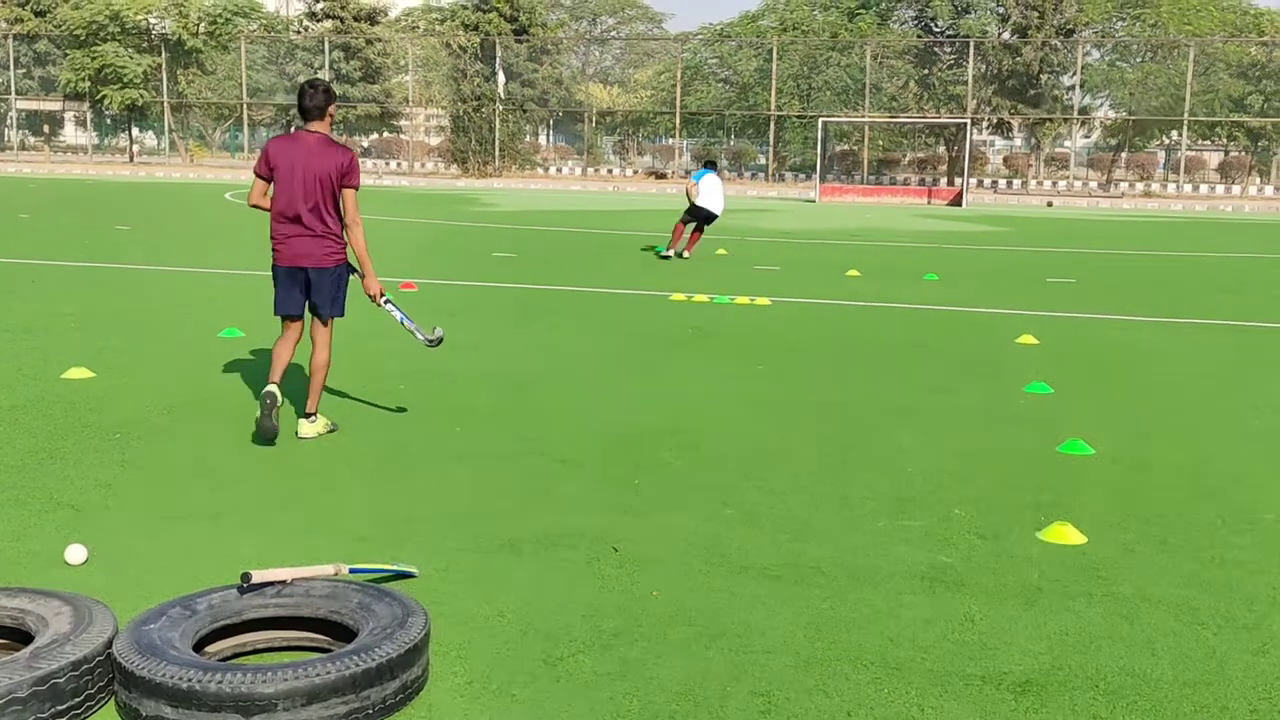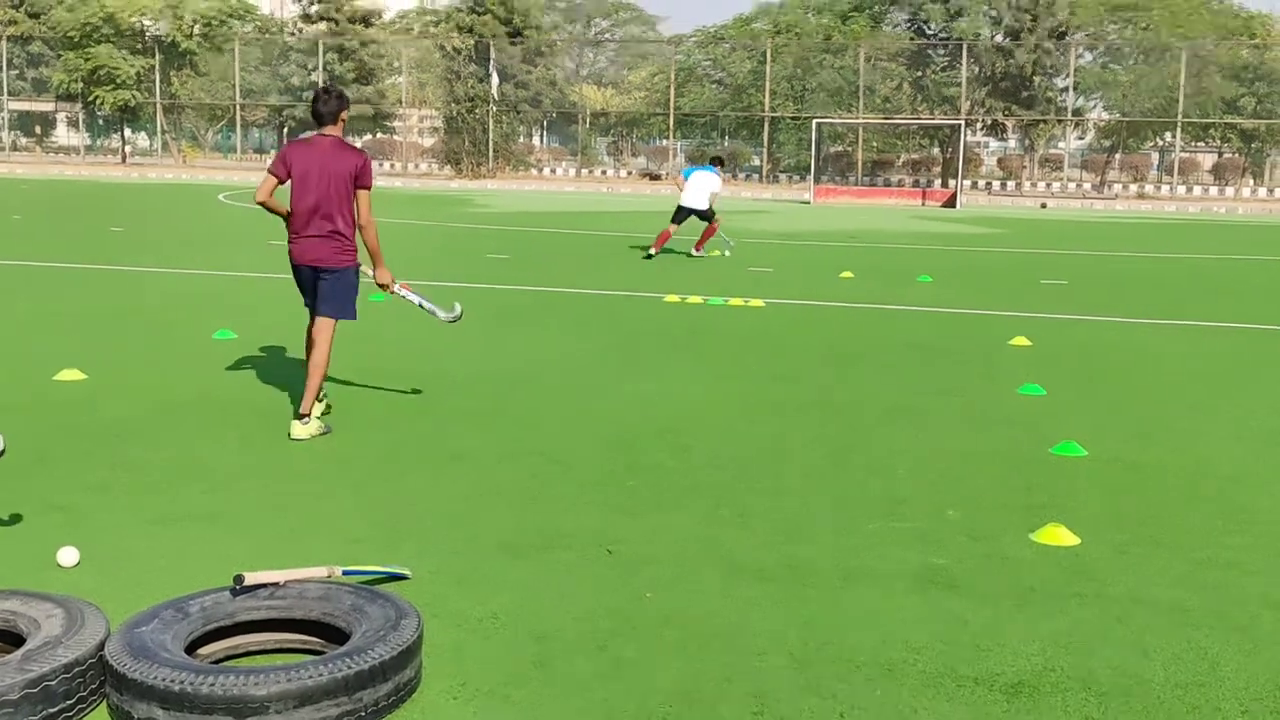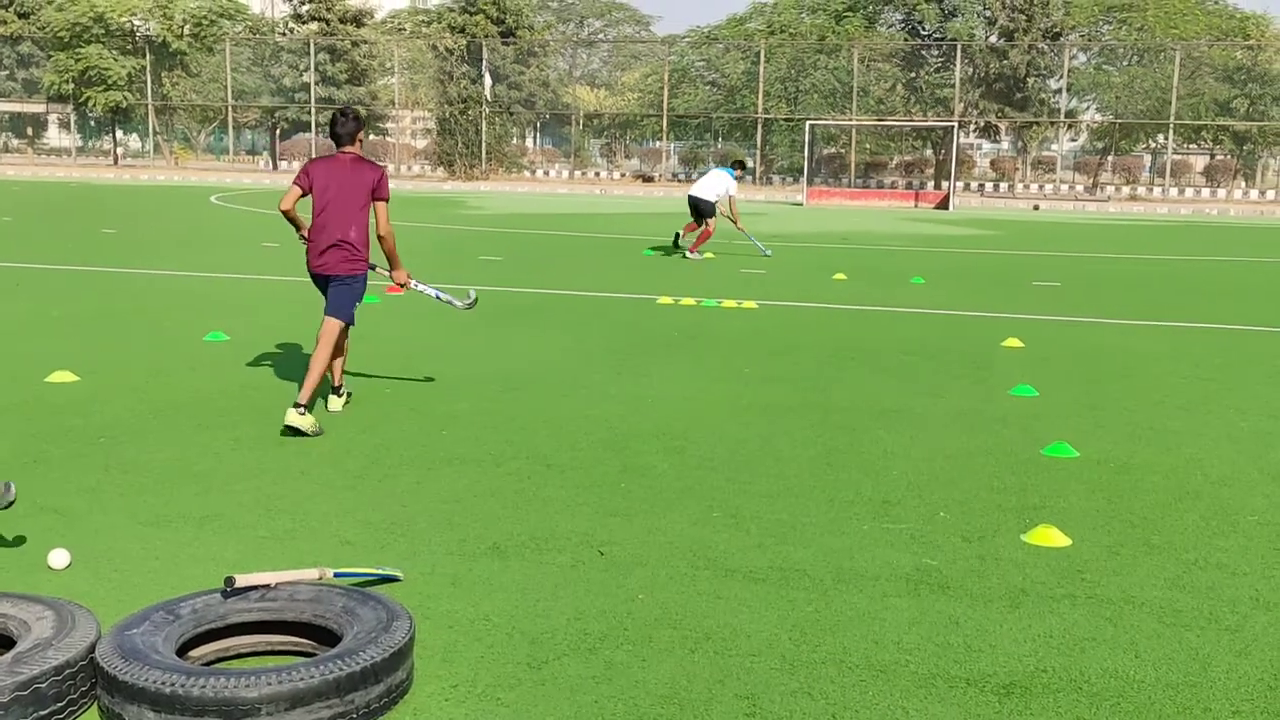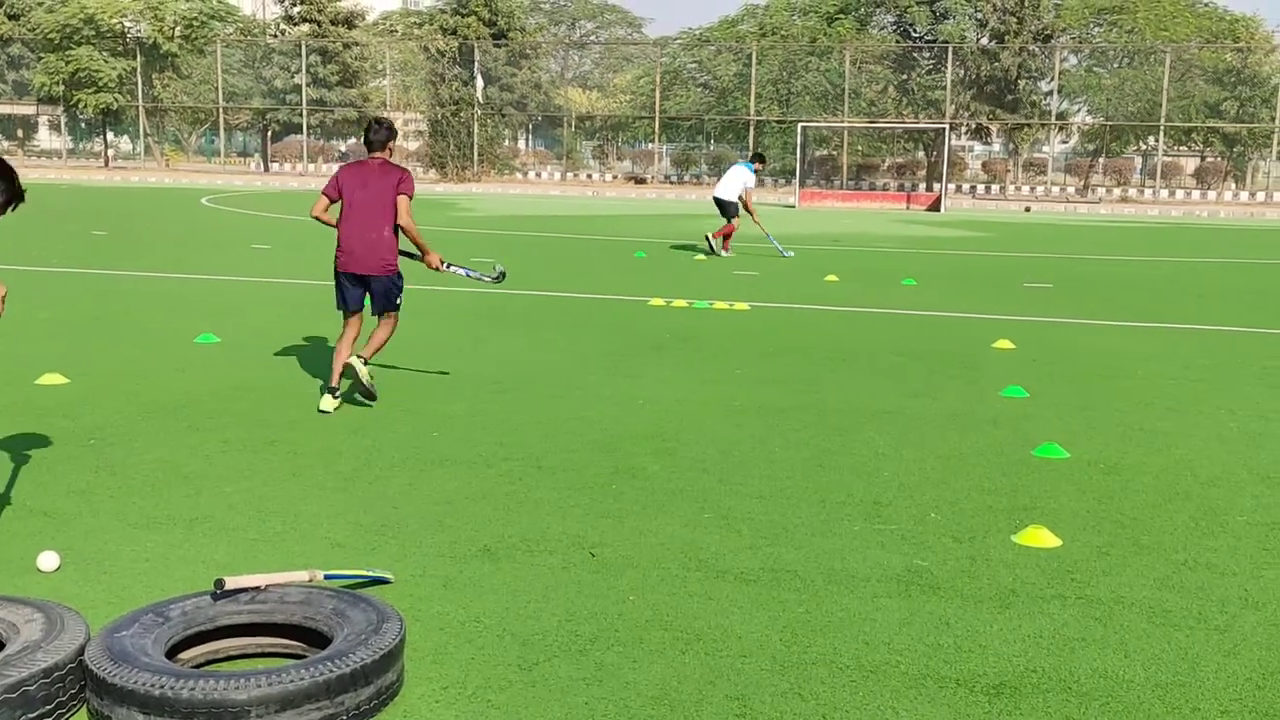
dt=0.2s
person 1, frame 1
left shoulder: (275, 148)
right shoulder: (344, 157)
left elbow: (255, 199)
right elbow: (351, 221)
right wrist: (368, 274)
left hip: (285, 256)
right hip: (328, 258)
left knee: (289, 331)
right knee: (321, 334)
left ankle: (272, 388)
right ankle: (310, 418)
person 1, frame 2
left shoulder: (291, 151)
right shoulder: (358, 159)
left elbow: (261, 196)
right elbow: (364, 221)
right wrist: (379, 266)
left hip: (301, 254)
right hip: (339, 258)
left knee: (317, 320)
right knee: (324, 334)
left ankle: (314, 398)
right ankle: (303, 419)
person 1, frame 3
left shoulder: (313, 166)
right shoulder: (375, 172)
left elbow: (284, 206)
right elbow: (383, 229)
left wrist: (302, 228)
right wrist: (396, 267)
left hip: (317, 261)
right hip: (351, 265)
left knee: (338, 323)
right knee: (329, 338)
left ankle: (336, 392)
right ankle: (299, 410)
person 1, frame 4
left shoulder: (345, 171)
right shoulder: (400, 175)
left elbow: (317, 211)
right elbow: (403, 220)
right wrist: (426, 253)
left hip: (346, 262)
right hip: (382, 263)
left knee: (351, 326)
right knee: (389, 321)
left ankle: (331, 392)
right ankle: (361, 361)
